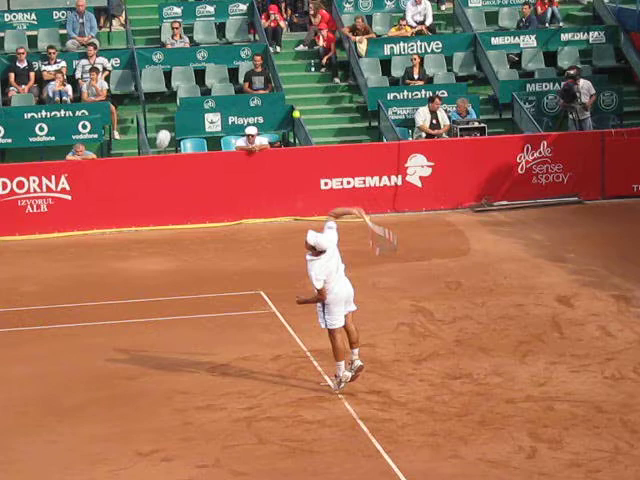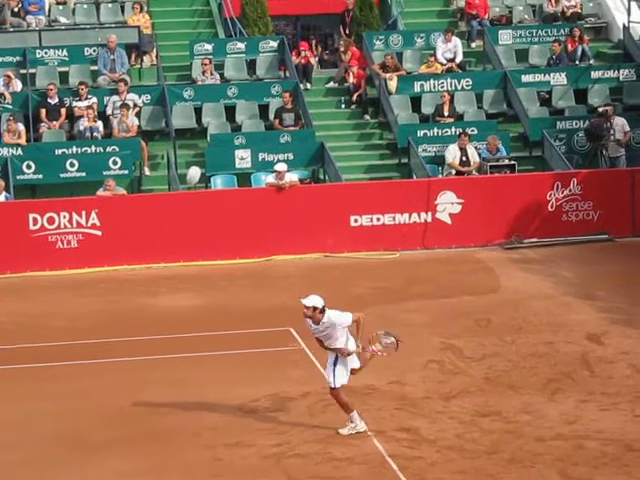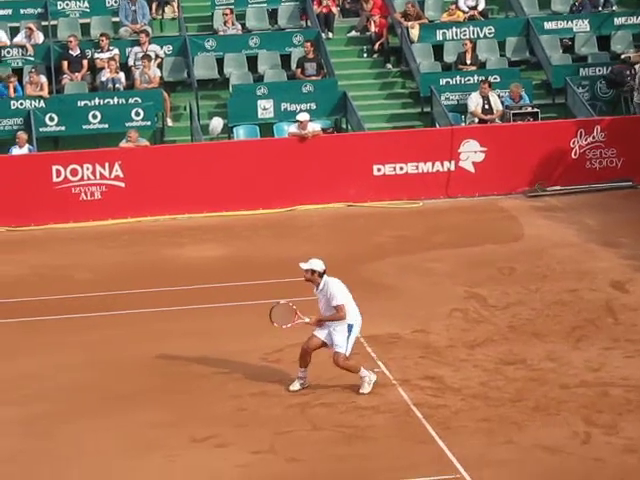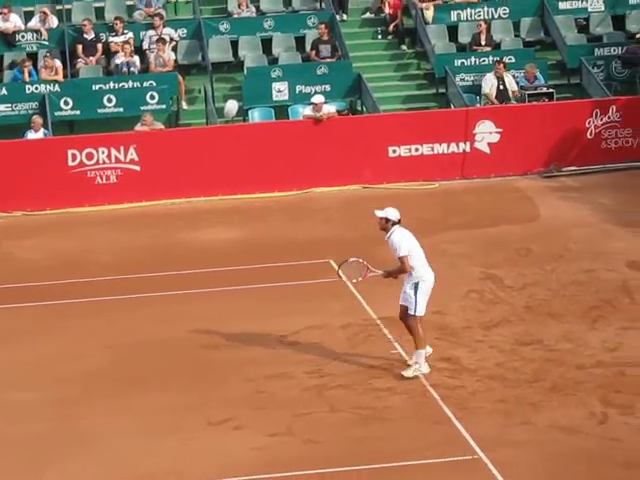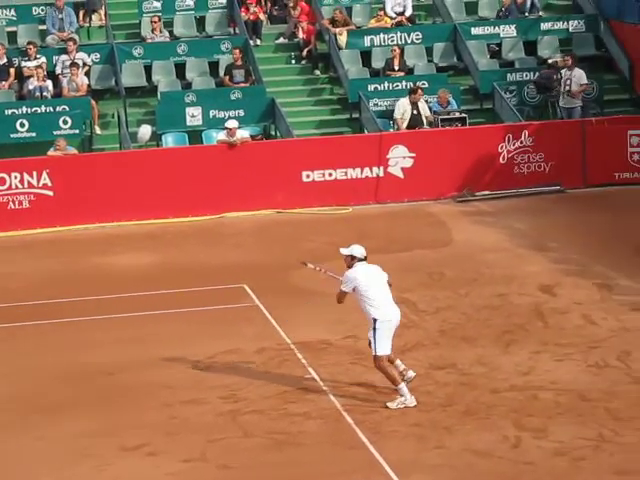
dt=0.4s
person 1, frame 1
left shoulder: (316, 266)
right shoulder: (330, 242)
left elbow: (322, 296)
right elbow: (335, 214)
left wrist: (304, 301)
right wrist: (354, 210)
left hip: (332, 298)
right hip: (345, 288)
left knee: (336, 335)
right knee: (349, 326)
left ankle: (341, 375)
right ankle: (355, 360)
person 1, frame 2
left shoulder: (335, 318)
right shoulder: (309, 321)
left elbow: (359, 317)
right elbow: (320, 342)
left wrist: (358, 340)
right wrist: (340, 350)
left hip: (350, 350)
right hip: (335, 352)
left knee: (335, 392)
right knee: (355, 370)
left ankle: (356, 423)
right ankle: (373, 350)
person 1, frame 3
left shoulder: (333, 287)
right shoulder: (318, 287)
left elbow: (342, 315)
left wrist: (319, 319)
right wrist: (318, 320)
left hip: (347, 325)
right hip: (330, 324)
left knee: (339, 360)
right knee: (306, 347)
left ankle: (367, 376)
right ankle: (301, 379)
person 1, frame 4
left shoulder: (397, 238)
right shoulder: (397, 234)
left elbow: (405, 267)
left wrist: (388, 272)
right wrist: (391, 272)
left hip: (420, 280)
right hip: (413, 280)
left knee: (413, 322)
right knee: (404, 316)
left ankle: (420, 363)
right ankle: (424, 350)
person 1, frame 5
left shoulder: (351, 275)
right shoulder: (375, 269)
left elbow: (340, 300)
right elbow: (389, 283)
left wrist: (342, 286)
left hip: (382, 319)
right hip: (393, 314)
left knee: (380, 361)
right knee: (374, 346)
left ankle: (407, 396)
right ankle: (405, 373)
